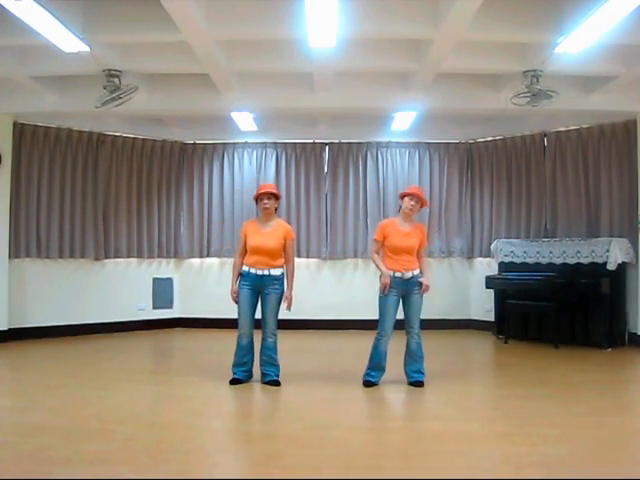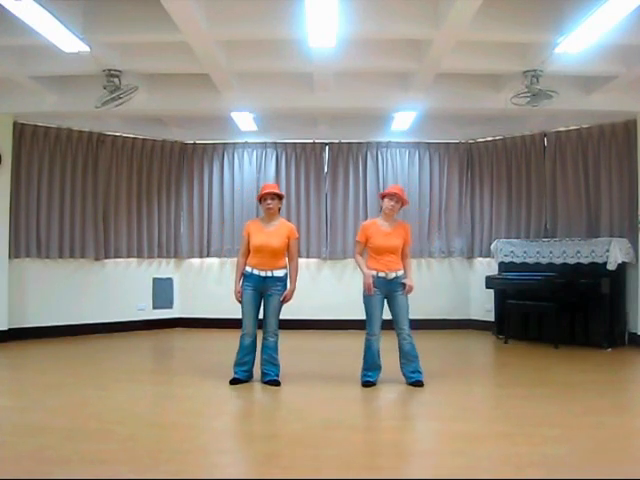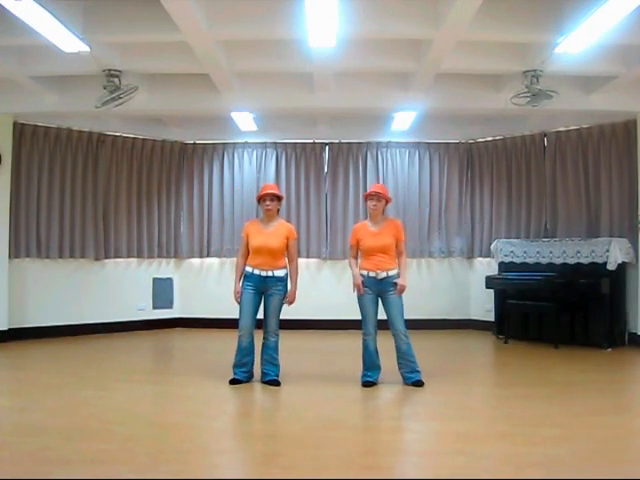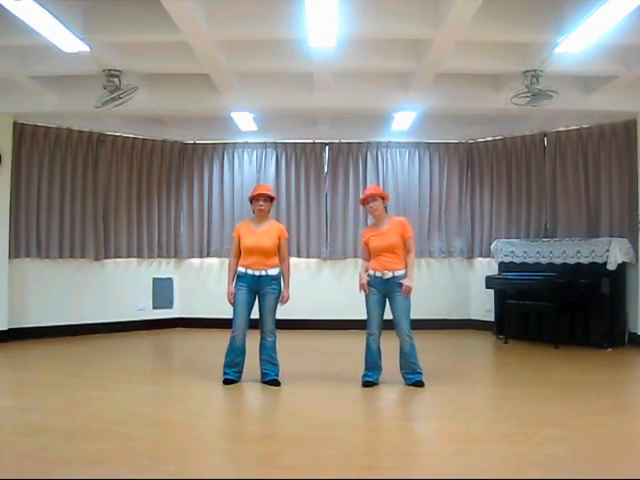
dt=0.4s
person 1, frame 1
left shoulder: (420, 229)
right shoulder: (386, 225)
right elbow: (374, 253)
left wrist: (426, 276)
right wrist: (384, 271)
left hip: (414, 281)
right hip: (392, 281)
left knee: (414, 330)
right knee: (384, 331)
left ankle: (415, 374)
right ankle: (373, 374)
person 1, frame 2
left shoulder: (404, 228)
right shoulder: (367, 226)
left elbow: (406, 257)
right elbow: (358, 254)
left wrist: (409, 277)
right wrist: (366, 273)
left hip: (397, 281)
right hip: (375, 281)
left knee: (404, 330)
right knee: (373, 331)
left ankle: (412, 374)
right ankle: (370, 374)
person 1, frame 3
left shoulder: (395, 225)
right shoulder: (358, 229)
left elbow: (402, 254)
right elbow: (352, 257)
left wrist: (402, 277)
right wrist: (355, 273)
left hip: (390, 281)
right hip: (367, 281)
left knee: (399, 330)
right knee: (369, 331)
left ankle: (411, 374)
right ankle: (370, 375)
person 1, frame 4
left shoulder: (401, 223)
right shoulder: (367, 232)
left elbow: (411, 252)
left wrist: (410, 277)
right wrist: (362, 274)
left hip: (397, 280)
right hip: (375, 282)
left knee: (404, 331)
right knee: (373, 331)
left ankle: (412, 375)
right ankle: (371, 375)
person 2, frame 1
left shoulder: (285, 229)
right shoulder: (248, 226)
left elbow: (289, 261)
right elbow: (239, 256)
left wrist: (289, 289)
right wrist: (234, 283)
left hip: (273, 280)
right hip: (248, 278)
left knee: (270, 330)
right knee: (244, 329)
left ankle: (270, 374)
right ankle: (241, 372)
person 2, frame 2
left shoulder: (289, 228)
right shoulder: (250, 226)
left elbow: (293, 260)
right elbow: (243, 256)
left wrist: (292, 286)
right wrist: (237, 283)
left hip: (276, 280)
right hip: (252, 278)
left knee: (271, 330)
right knee: (248, 329)
left ankle: (270, 374)
right ankle: (242, 372)
person 2, frame 3
left shoulder: (288, 229)
right shoulder: (249, 227)
left elbow: (293, 260)
right elbow: (242, 257)
left wrist: (293, 288)
right wrist: (237, 283)
left hip: (277, 281)
right hip: (252, 279)
left knee: (271, 330)
right knee: (245, 329)
left ankle: (270, 374)
right ankle: (242, 372)
person 2, frame 4
left shoulder: (279, 229)
right shoulder: (241, 228)
left elbow: (284, 260)
right elbow: (234, 258)
left wrist: (286, 287)
right wrist: (230, 284)
left hip: (270, 280)
right hip: (245, 279)
left knee: (268, 330)
right knee: (238, 329)
left ankle: (270, 374)
right ankle: (232, 372)
